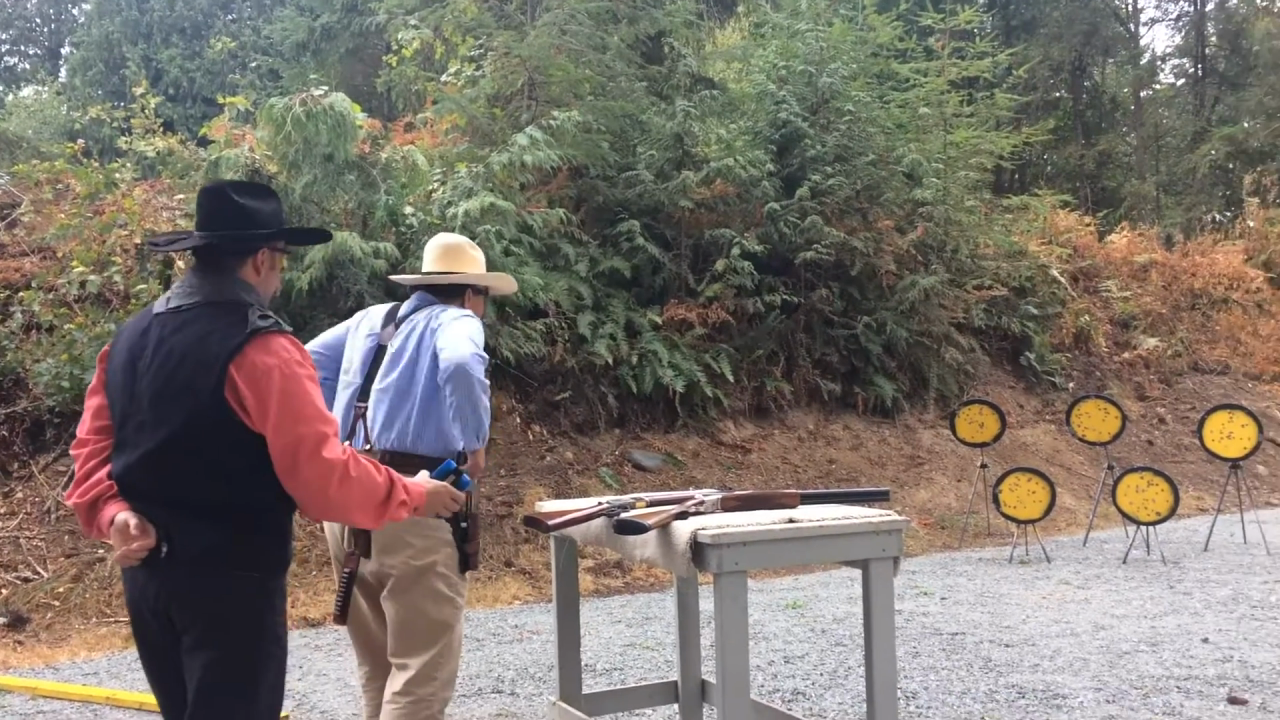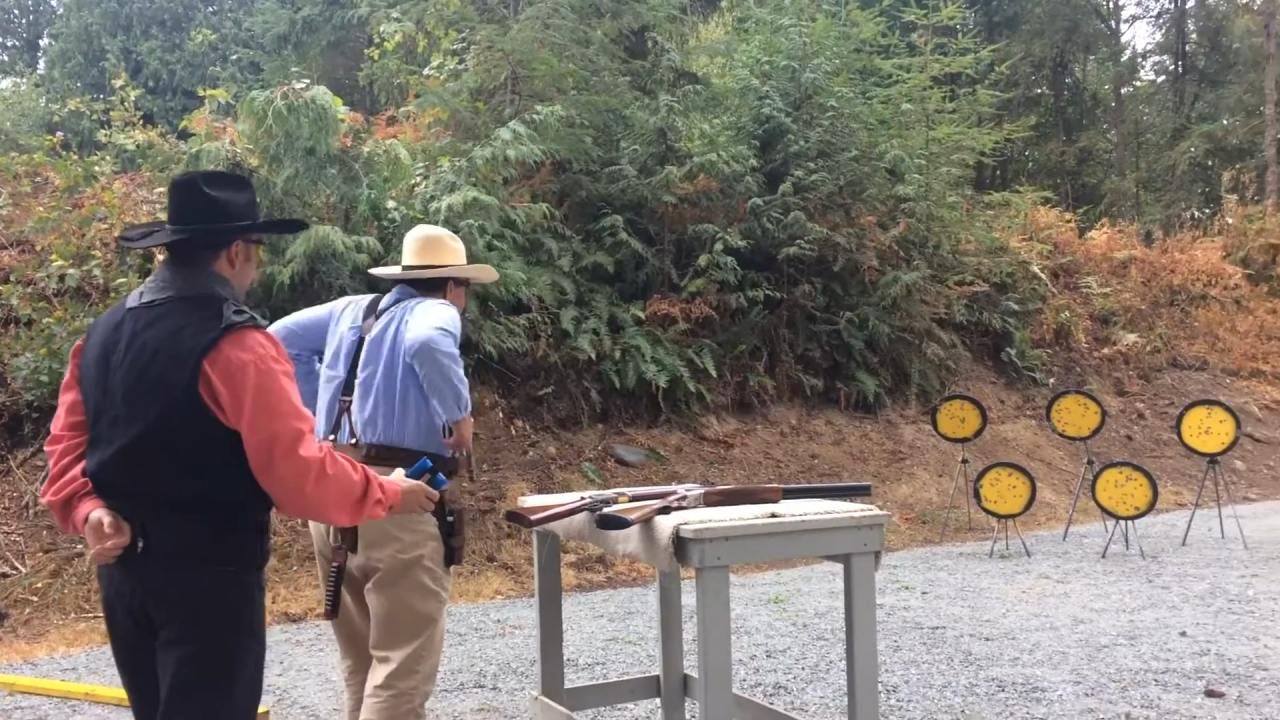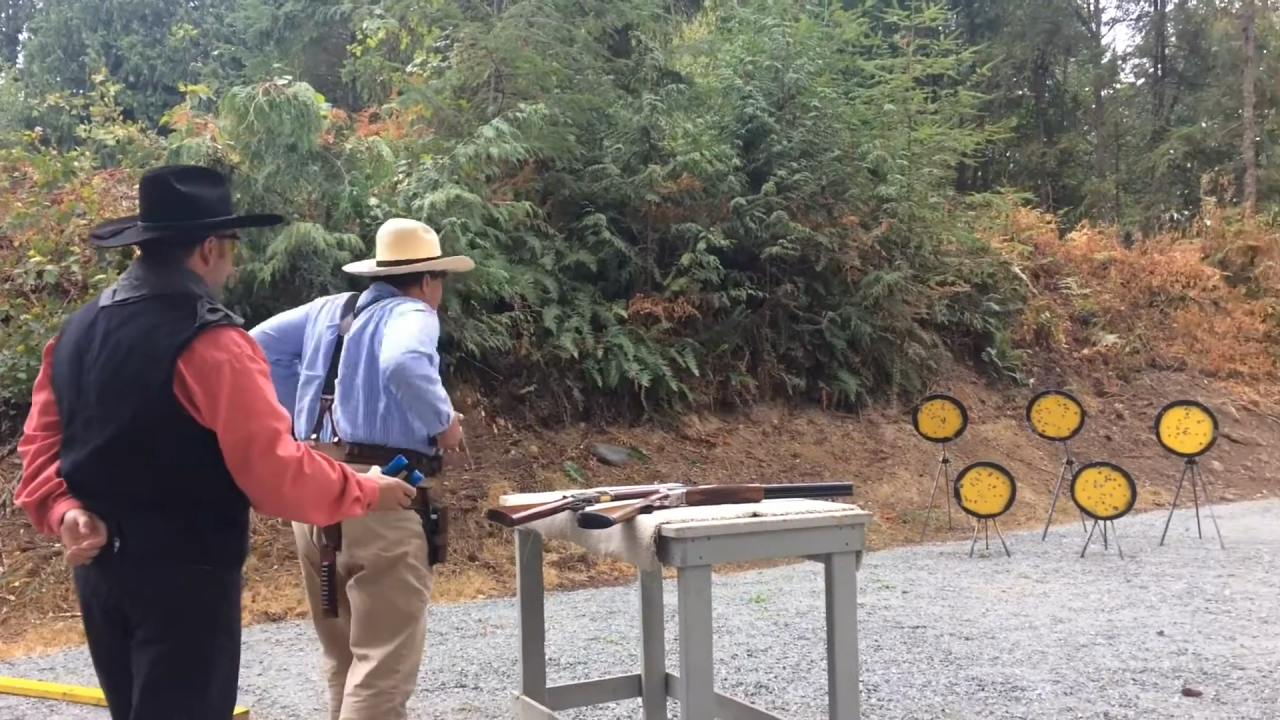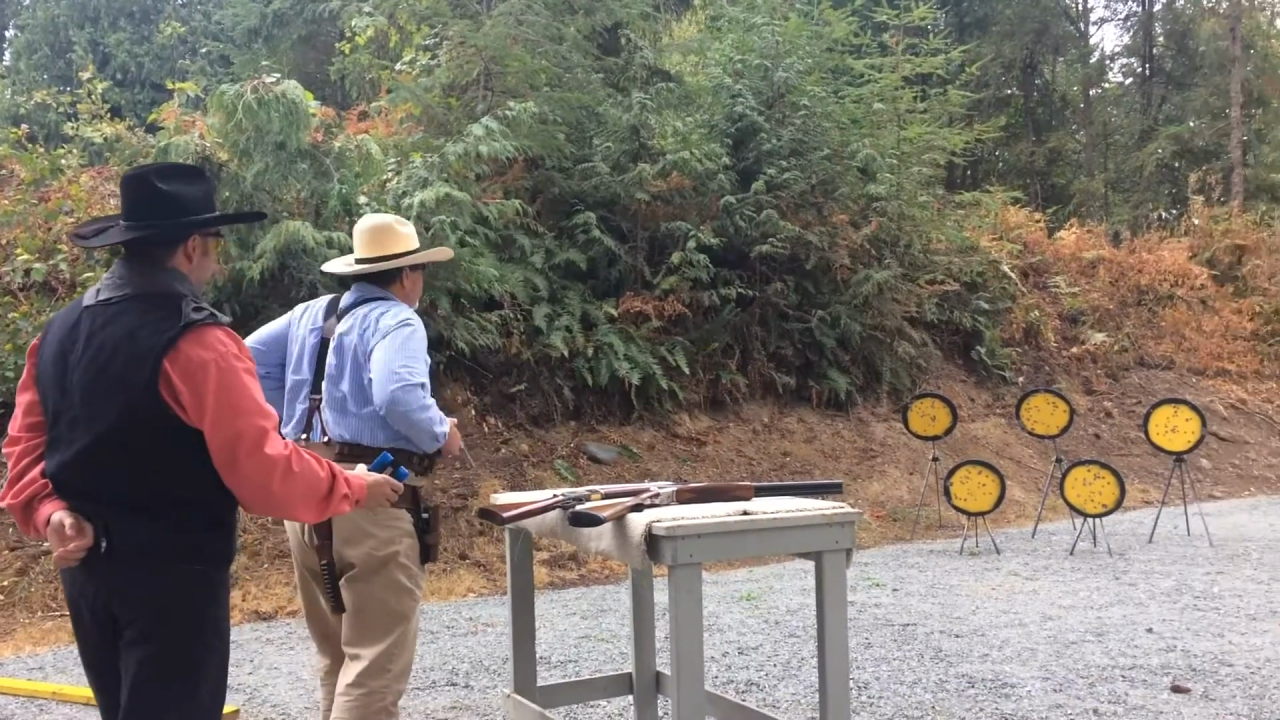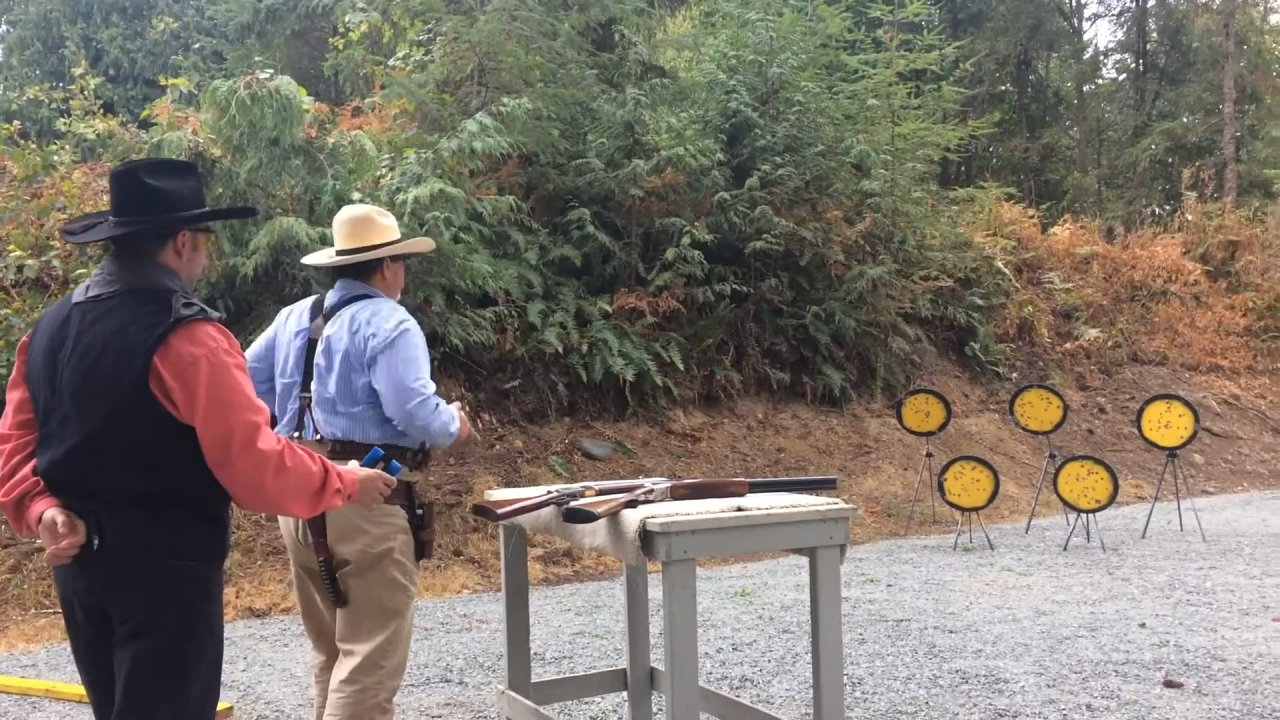
dt=0.1s
person 1, frame 1
left shoulder: (130, 338)
right shoulder: (260, 348)
left elbow: (93, 443)
right elbow: (323, 476)
right wrist: (412, 495)
left hip: (148, 570)
right hip: (231, 577)
person 1, frame 2
left shoulder: (104, 331)
right shoulder: (236, 343)
left elbow: (68, 438)
right elbow: (299, 473)
right wrist: (387, 494)
left hip: (123, 566)
right hip: (209, 574)
person 1, frame 3
left shoulder: (77, 329)
right shoulder: (211, 342)
left elbow: (42, 438)
right elbow: (275, 472)
right wrist: (364, 491)
left hip: (101, 566)
right hip: (186, 574)
person 1, frame 4
left shoulder: (60, 330)
right shoulder: (196, 342)
right elbow: (262, 469)
right wrist: (353, 488)
left hip: (88, 566)
right hip: (174, 573)
person 1, frame 5
left shoulder: (50, 327)
right shoulder: (187, 338)
right elbow: (254, 465)
right wrist: (344, 483)
left hip: (82, 565)
right hip: (166, 570)
person 2, frame 1
left shoulder: (371, 319)
right shoulder: (455, 321)
left elbow: (310, 364)
right elbow: (462, 366)
right wrist: (473, 442)
right hip: (410, 514)
left knee: (378, 664)
right knee: (423, 668)
person 2, frame 2
left shoulder: (350, 311)
right shoulder: (432, 311)
left elbow: (279, 339)
right elbow: (427, 346)
left wrist: (322, 412)
right wrist: (456, 411)
right hip: (395, 508)
left knee: (361, 658)
right knee: (404, 664)
person 2, frame 3
left shoulder: (327, 311)
right shoulder: (411, 314)
left elbow: (258, 346)
right elbow: (403, 366)
left wrist: (303, 412)
right wrist: (442, 419)
right hip: (378, 506)
left knee: (344, 657)
right knee: (384, 662)
person 2, frame 4
left shoulder: (307, 315)
right shoulder: (396, 321)
left elbow: (248, 364)
right elbow: (399, 400)
right wrist: (444, 433)
right hip: (371, 507)
left knee: (337, 655)
right knee: (375, 661)
person 2, frame 5
left shoulder: (297, 316)
right shoulder: (389, 322)
left elbow: (249, 381)
right elbow: (414, 411)
right wrist: (453, 424)
right hip: (366, 503)
left knee: (332, 653)
right knee: (370, 659)
